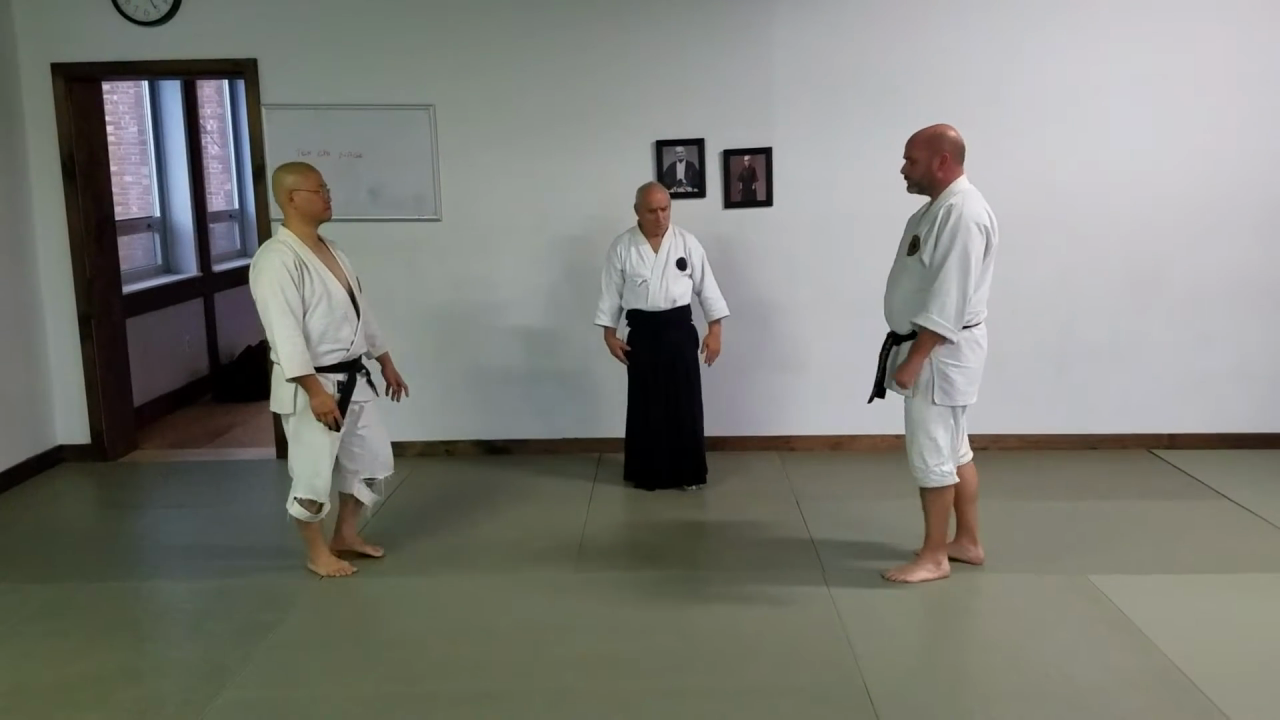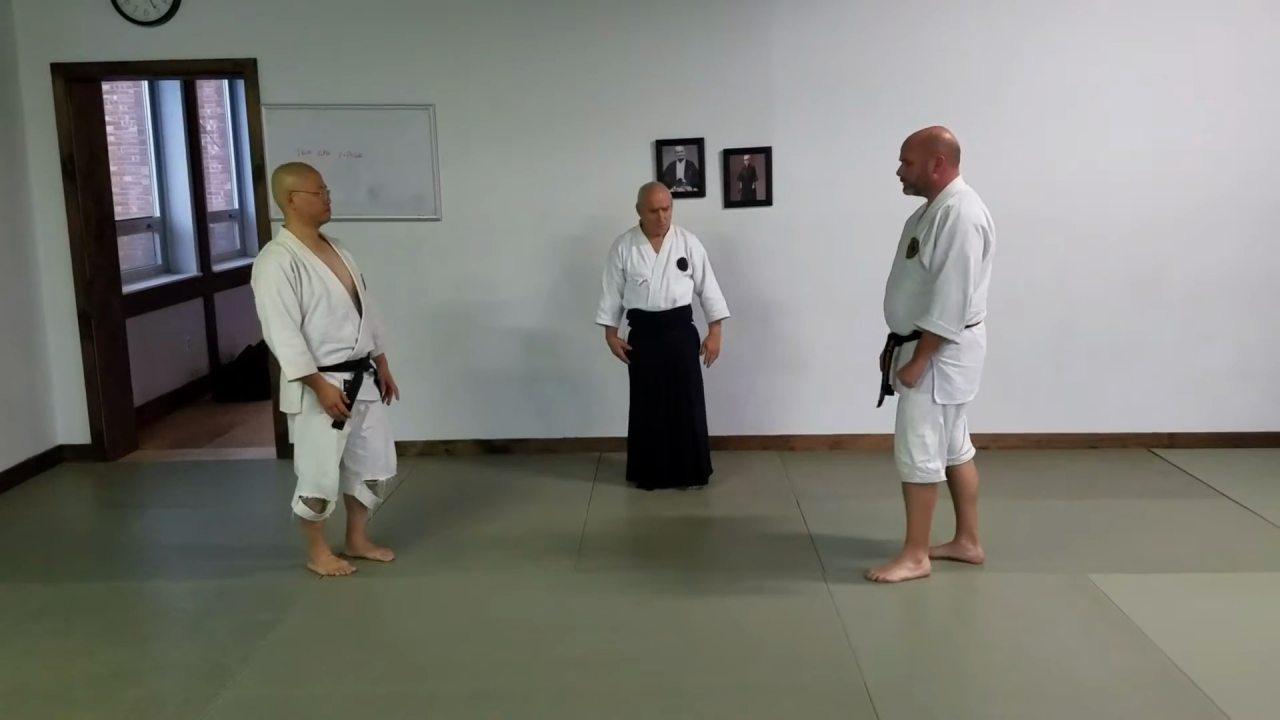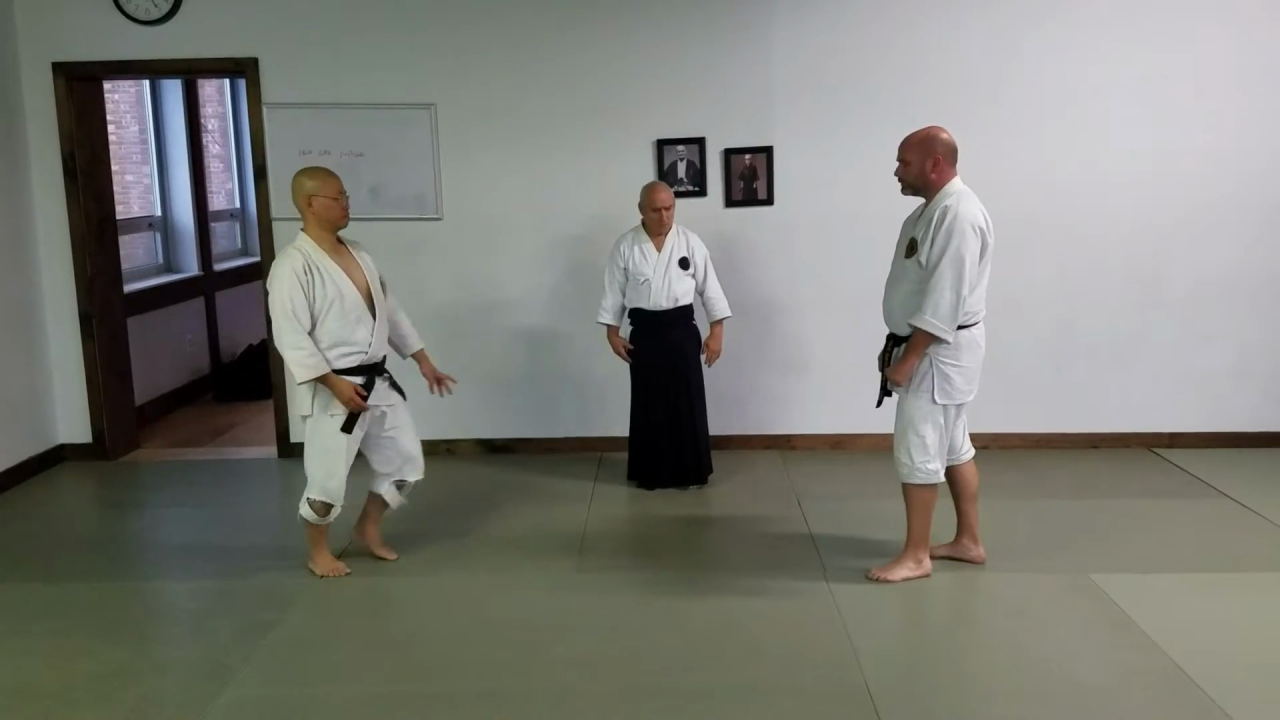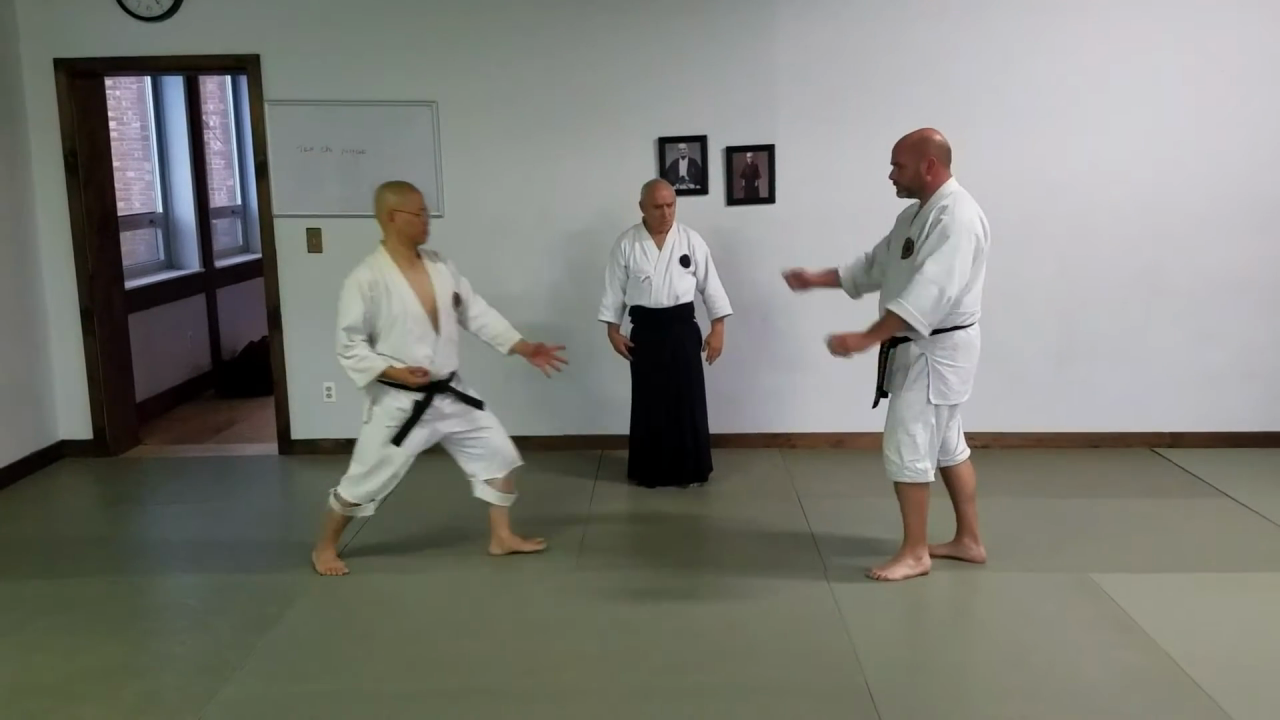
dt=0.4s
person 1, frame 1
left shoulder: (962, 212)
right shoulder: (938, 208)
left elbow: (947, 300)
left wrist: (913, 358)
right wrist: (902, 347)
left hip: (942, 351)
right hip: (926, 348)
left knee: (930, 454)
right knee: (952, 448)
left ankle: (934, 557)
right ankle: (967, 542)
person 1, frame 2
left shoulder: (960, 215)
right shoulder: (933, 210)
left elbow: (950, 302)
left wrist: (919, 360)
right wrist: (896, 346)
left hip: (940, 352)
right hip: (924, 347)
left knee: (918, 451)
right knee: (952, 446)
left ankle: (915, 555)
right ankle: (967, 541)
person 1, frame 3
left shoulder: (957, 214)
right shoulder: (932, 209)
left elbow: (943, 301)
left wrist: (908, 359)
right wrist: (897, 348)
left hip: (938, 352)
right hip: (928, 349)
left knee: (918, 451)
right knee: (952, 446)
left ankle: (916, 555)
right ankle: (968, 541)
person 1, frame 4
left shoulder: (956, 216)
right shoulder: (919, 213)
left elbow: (928, 293)
right elbow: (875, 264)
left wrist: (866, 337)
right wrist: (818, 279)
left hip: (937, 352)
right hip: (924, 351)
left knee: (906, 450)
right knee: (947, 446)
left ankle: (914, 553)
right ankle: (968, 540)
person 2, frame 1
left shoulder: (329, 249)
right shoulder: (277, 260)
left elbow: (358, 310)
right elbow: (284, 333)
left wrist: (386, 362)
right wrist: (315, 390)
left hip: (351, 378)
right hip: (311, 385)
left knee: (370, 458)
right knee: (314, 473)
left ankle: (346, 534)
right ankle: (317, 552)
person 2, frame 2
left shoulder: (336, 249)
right shoulder: (277, 260)
left elbow: (364, 309)
right elbow: (283, 334)
left wrist: (382, 364)
right wrist: (320, 385)
left hip: (360, 378)
right hip: (317, 385)
left knee: (372, 463)
right knee: (319, 471)
left ankle: (356, 540)
right ankle: (318, 552)
person 2, frame 3
left shoulder: (356, 253)
right shoulder: (293, 264)
left elbow: (389, 310)
right elbow: (290, 337)
left wrist: (424, 360)
right wrist: (338, 383)
left hip: (376, 381)
right hip: (333, 391)
left knee: (405, 459)
right knee: (327, 478)
left ankle: (367, 529)
right ankle: (318, 551)
person 2, frame 4
left shoulder: (440, 267)
right shoulder: (368, 280)
left elbow: (478, 314)
right elbow: (349, 345)
left wrist: (525, 347)
right wrist: (394, 372)
left hip: (449, 396)
right hip: (400, 402)
left knee: (497, 455)
right knee: (364, 479)
left ankle: (501, 537)
right ankle: (325, 546)
person 3, frame 1
left shoulder: (686, 242)
right shoulder: (621, 247)
left elbow: (706, 286)
right elbow: (611, 293)
left wrist: (715, 329)
right wrist: (610, 334)
left hip: (679, 330)
right hip: (642, 333)
left knee: (685, 403)
right knee: (645, 406)
left ankle: (688, 471)
right ankle: (647, 472)
person 3, frame 2
left shoulder: (688, 242)
right shoulder: (623, 246)
left elbow: (707, 287)
right elbow: (612, 292)
left wrist: (715, 331)
right wrist: (611, 334)
left hip: (680, 331)
right hip: (643, 333)
left knee: (687, 403)
right knee: (647, 405)
left ankle: (690, 471)
right ankle: (649, 472)
person 3, frame 3
left shoulder: (690, 241)
right shoulder: (625, 245)
left elbow: (709, 287)
right elbow: (614, 291)
left wrist: (716, 331)
right wrist: (613, 332)
left hip: (681, 330)
right hip: (644, 332)
left knee: (688, 402)
right knee: (647, 404)
left ankle: (690, 471)
right ankle: (649, 472)
person 3, frame 4
left shoulder: (691, 239)
right shoulder: (626, 243)
left elbow: (710, 285)
right elbow: (615, 289)
left wrist: (717, 328)
right wrist: (614, 330)
left hip: (682, 328)
right hip: (645, 330)
left knee: (688, 400)
right knee: (648, 402)
left ankle: (690, 469)
right ankle: (649, 469)
